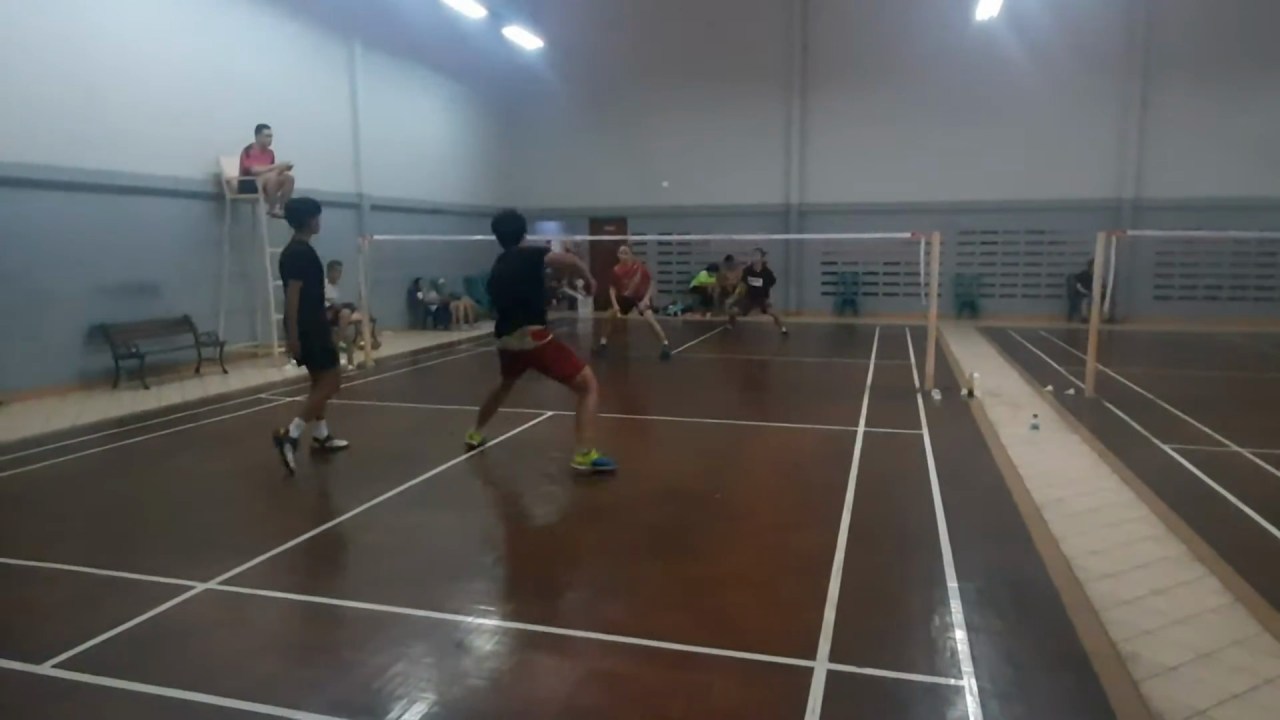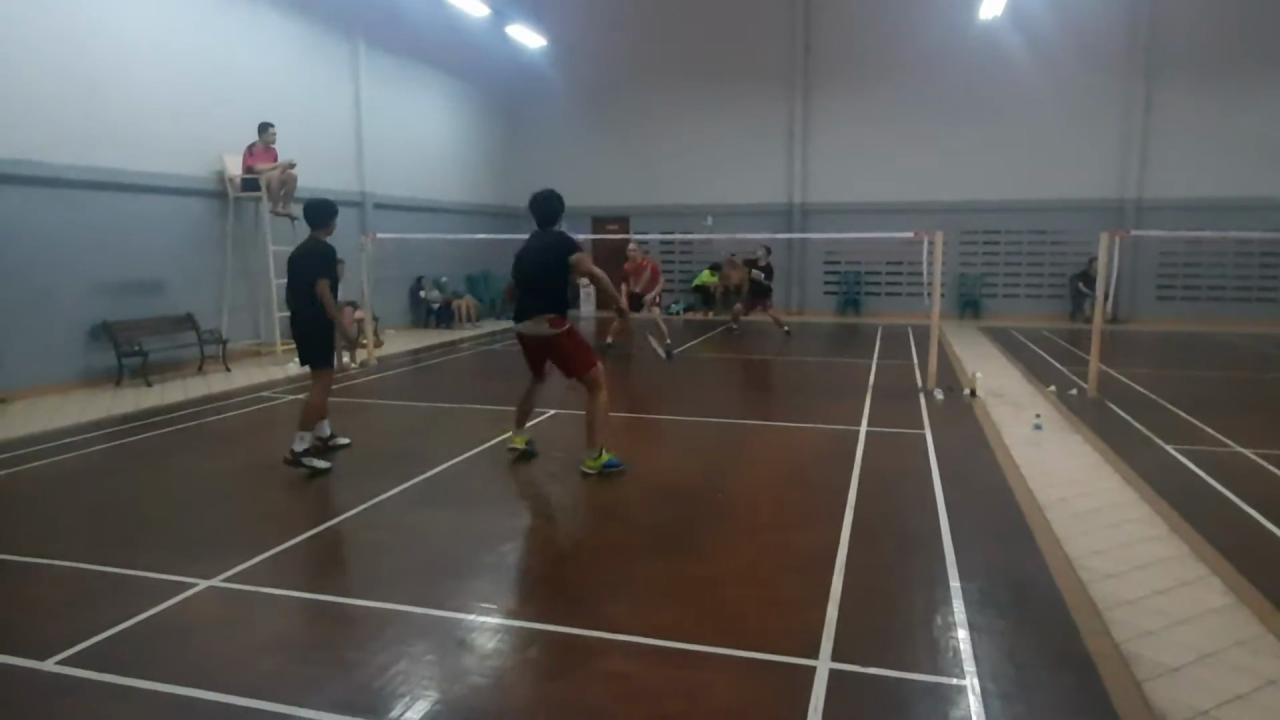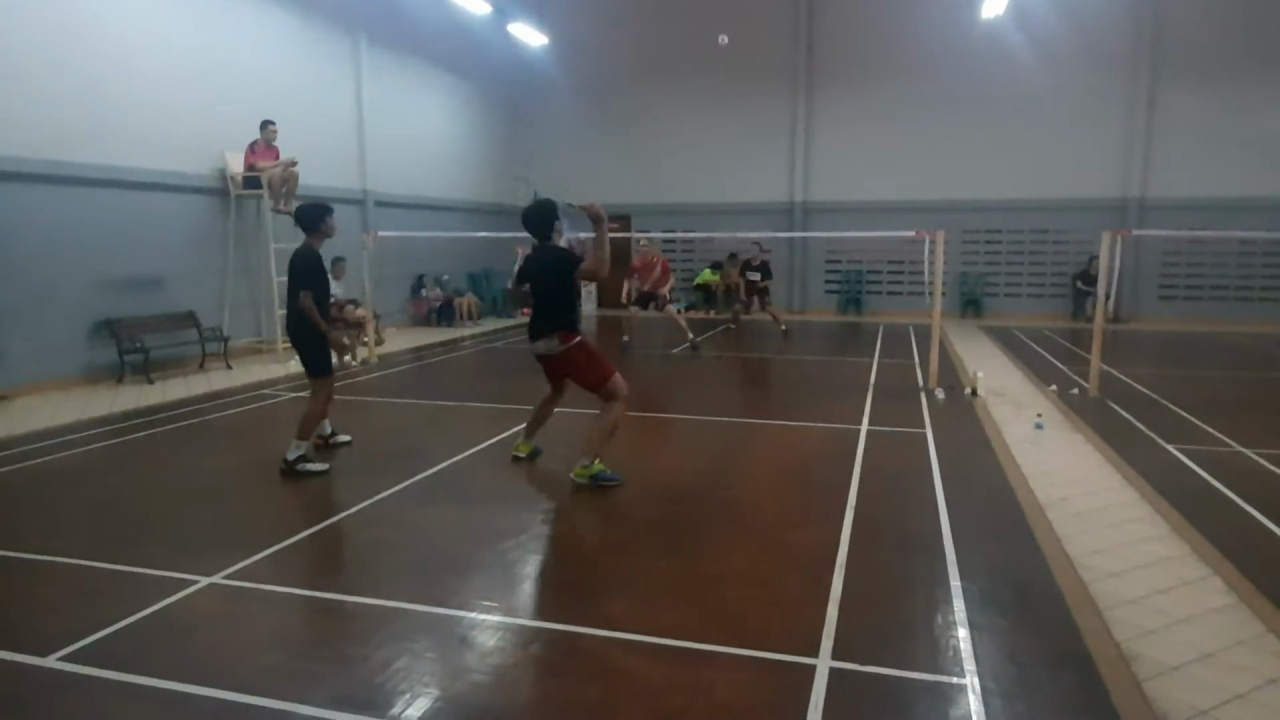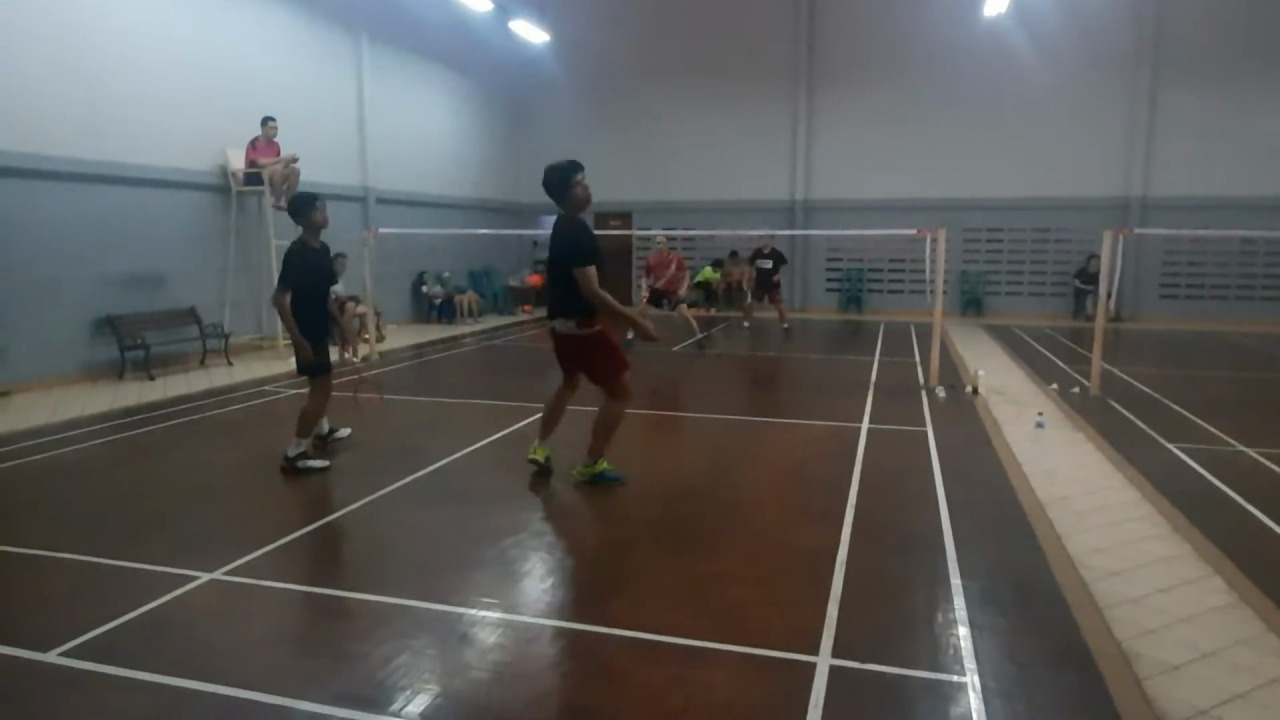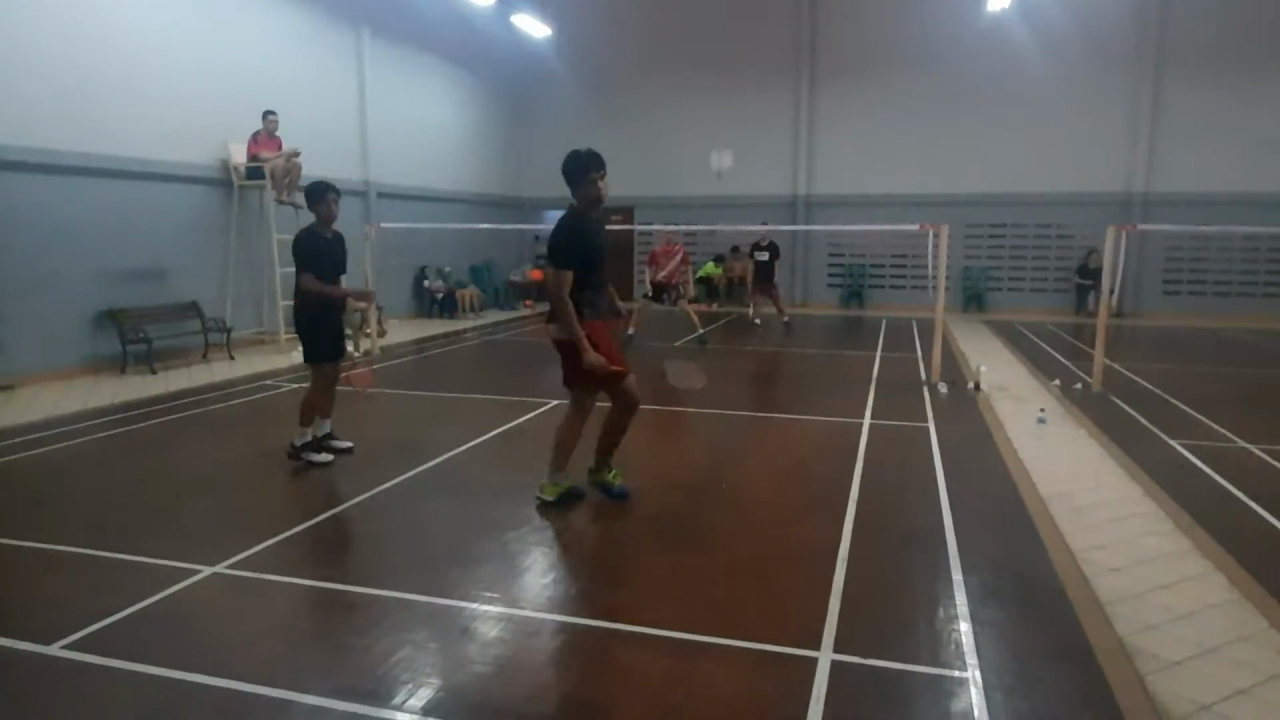
dt=0.3s
person 1, frame 1
left shoulder: (495, 271)
right shoulder: (530, 255)
right elbow: (569, 260)
right wrist: (589, 280)
left hip: (505, 340)
right hip: (534, 338)
left knee: (505, 384)
right knee: (589, 386)
left ankle: (475, 434)
right ankle: (585, 455)
person 1, frame 2
left shoulder: (525, 249)
right shoulder: (560, 241)
left elbow: (510, 293)
right elbow: (592, 272)
right wrist: (618, 302)
left hip: (525, 328)
right hip: (552, 326)
left knee: (537, 379)
right knee: (597, 385)
left ankle: (519, 437)
right ankle: (595, 456)
person 1, frame 3
left shoulder: (531, 260)
right shoulder: (559, 256)
left elbow: (517, 286)
right elbow: (599, 272)
right wrist: (601, 227)
left hip: (540, 342)
right hip: (564, 341)
left knee: (557, 390)
right knee: (617, 394)
left ankle: (525, 444)
right ankle: (587, 465)
person 1, frame 4
left shoulder: (564, 228)
right shoulder: (576, 233)
right elbow: (592, 290)
right wrist: (635, 321)
left hip: (561, 322)
right hip: (581, 324)
left knee: (569, 385)
right knee: (619, 392)
left ankle: (540, 447)
right ankle: (592, 465)
person 1, frame 5
left shoulder: (594, 221)
right shoulder: (570, 231)
right elbow: (560, 296)
left wrist: (614, 303)
right wrist: (584, 349)
left hip: (591, 321)
right hip: (578, 327)
left knee: (582, 403)
right knee: (628, 397)
left ankle: (554, 484)
right ankle: (601, 469)
person 2, frame 1
left shoulder: (292, 250)
right shoulder: (303, 251)
right elbow: (292, 293)
right wrist: (292, 334)
left hip: (310, 325)
right hip: (309, 327)
left knee: (320, 380)
right knee: (331, 381)
left ankle: (321, 436)
right ankle: (291, 433)
person 2, frame 2
left shoulder: (298, 252)
right shoulder: (325, 250)
left elbow: (290, 292)
right elbow: (323, 289)
right wrist: (340, 324)
left hip: (301, 322)
right hip: (317, 324)
left knee: (321, 380)
right knee: (321, 384)
left ankle: (323, 435)
right ankle: (299, 448)
person 2, frame 3
left shoulder: (302, 255)
right shoulder: (311, 258)
right elbow: (305, 301)
left wrist: (330, 327)
right wrist: (329, 333)
left hip: (302, 330)
right hip: (309, 332)
left knee: (321, 384)
right knee: (322, 391)
left ankle: (324, 432)
right ankle: (293, 457)
person 2, frame 4
left shoulder: (323, 249)
right shoulder: (297, 253)
right elbow: (279, 298)
left wrist: (339, 322)
right wrist: (297, 339)
left hip: (321, 327)
right hip: (308, 331)
left knee: (322, 382)
right knee: (321, 388)
left ankle: (322, 429)
right ankle: (294, 455)
person 2, frame 5
left shoulder: (337, 239)
right shoulder: (305, 239)
right elbow: (307, 284)
right wrist: (350, 294)
left hip: (332, 316)
right hip: (312, 317)
left knee: (332, 376)
right knee: (321, 379)
left ankle: (321, 434)
right ankle: (300, 443)
